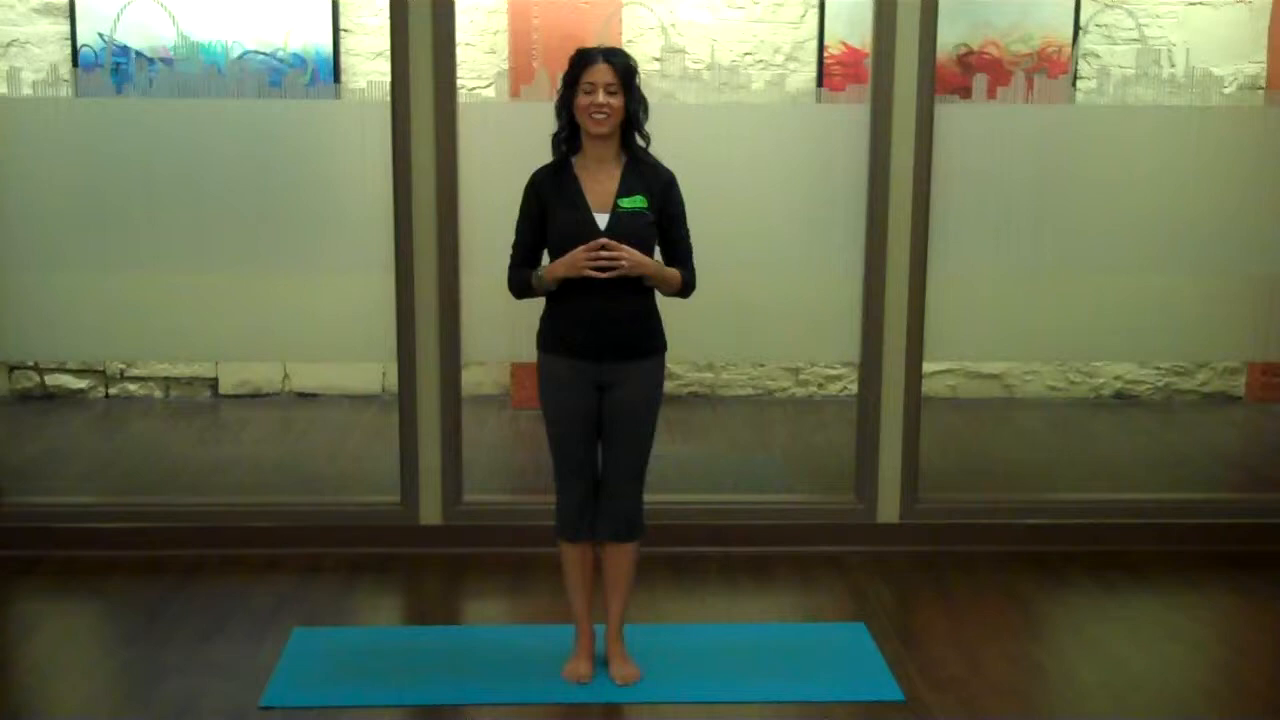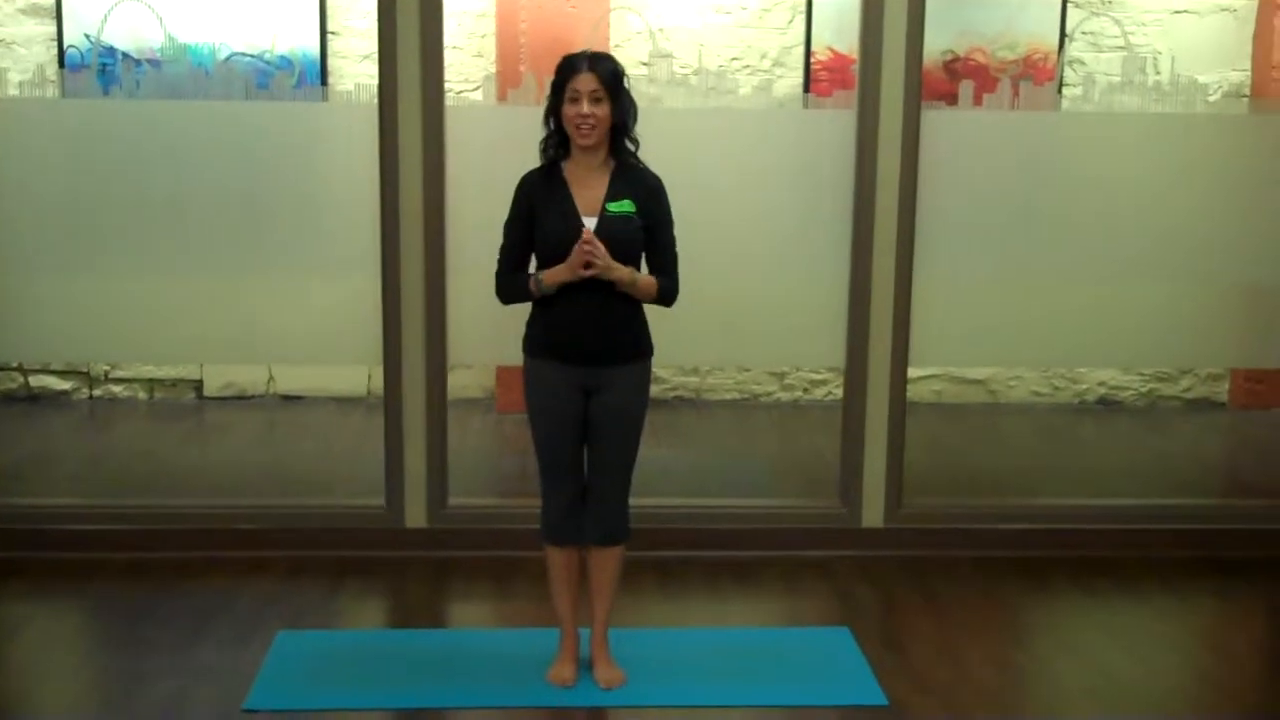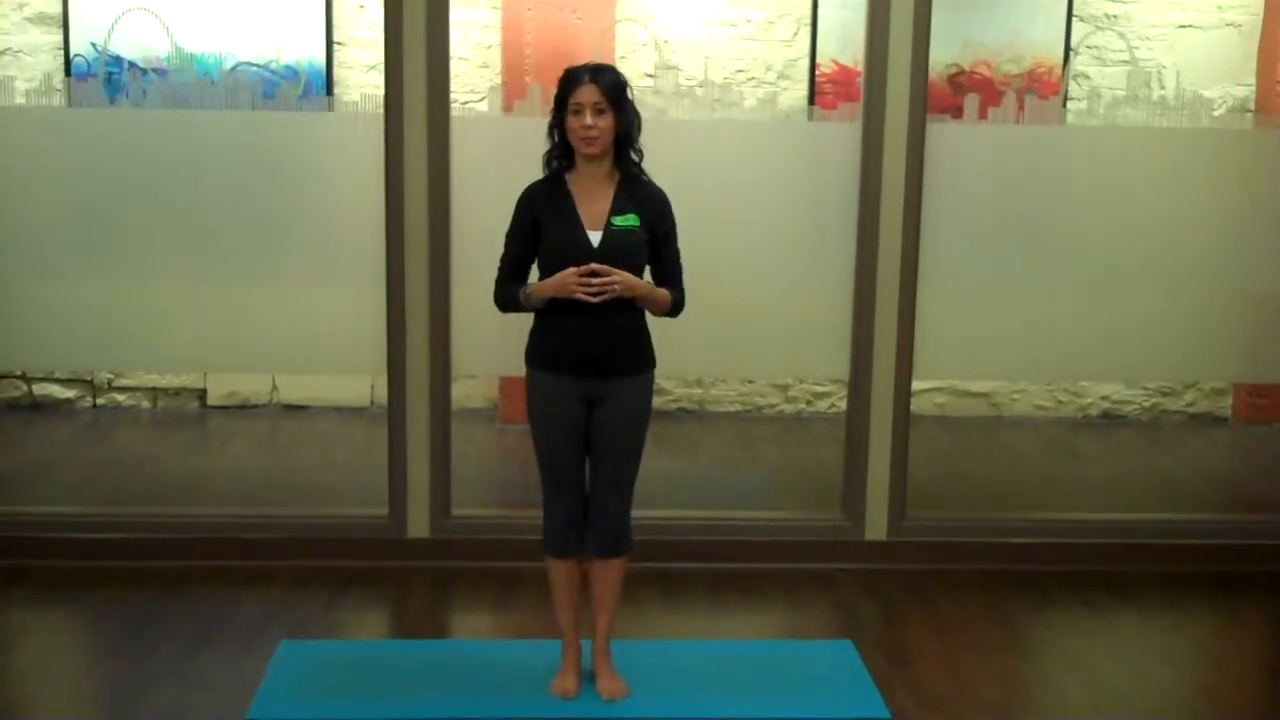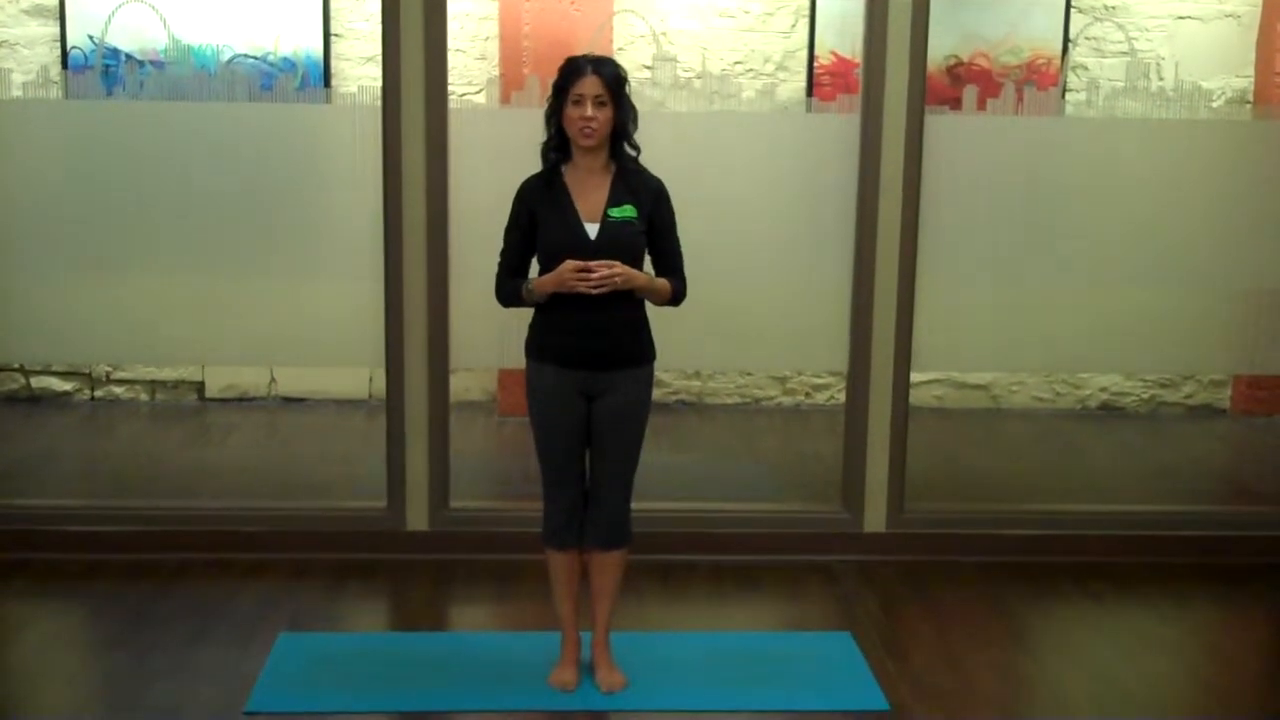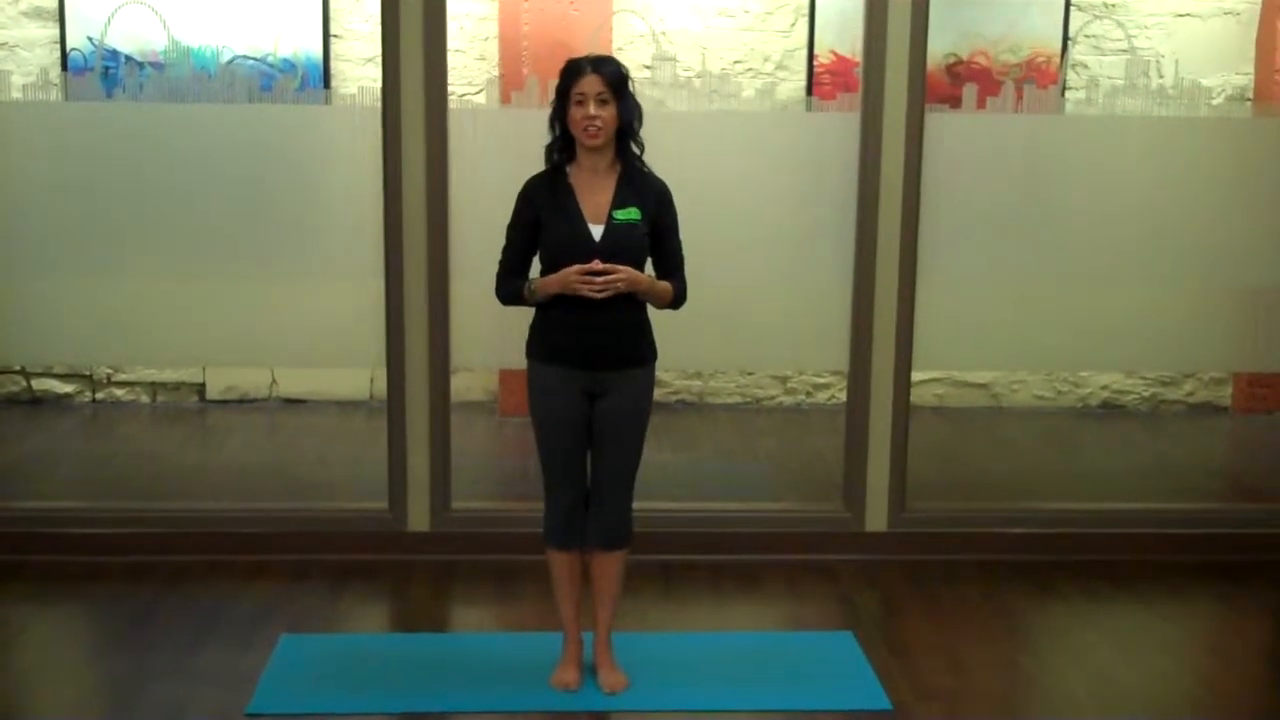
dt=1s
person 1, frame 1
left shoulder: (656, 180)
right shoulder: (546, 183)
left elbow: (684, 280)
right elbow: (519, 280)
left wrist: (643, 264)
right wrist: (563, 267)
left hip: (636, 361)
right hip: (565, 360)
left knee: (623, 496)
right knee: (575, 495)
left ankle: (616, 637)
right ankle: (582, 638)
person 1, frame 2
left shoulder: (644, 187)
right shoulder: (535, 187)
left elbow: (667, 288)
right elbow: (507, 285)
left wrist: (617, 272)
right wrist: (560, 273)
left hip: (623, 365)
right hip: (552, 364)
left knee: (609, 500)
right knee: (560, 499)
left ankle: (600, 642)
right ankle: (566, 641)
person 1, frame 3
left shoulder: (648, 200)
right shoulder: (539, 199)
left elbow: (674, 299)
right elbow: (505, 293)
left wrist: (633, 286)
right wrist: (550, 287)
left hip: (626, 377)
right hip: (555, 376)
left knee: (611, 512)
right knee: (562, 510)
left ankle: (603, 653)
right ankle: (569, 653)
person 1, frame 4
left shoulder: (646, 190)
right shoulder: (536, 192)
left elbow: (675, 288)
right elbow: (506, 288)
left wrist: (633, 278)
right wrist: (551, 281)
left hip: (625, 370)
right hip: (554, 369)
left knee: (610, 504)
right knee: (562, 503)
left ankle: (602, 646)
right ankle: (568, 646)
person 1, frame 5
left shoulder: (650, 191)
right shoulder: (540, 191)
left elbow: (676, 291)
right elbow: (507, 285)
left wrist: (636, 281)
right wrist: (556, 283)
left hip: (627, 370)
right hip: (556, 368)
left knee: (612, 505)
right knee: (564, 503)
left ankle: (605, 645)
right ankle: (570, 645)
